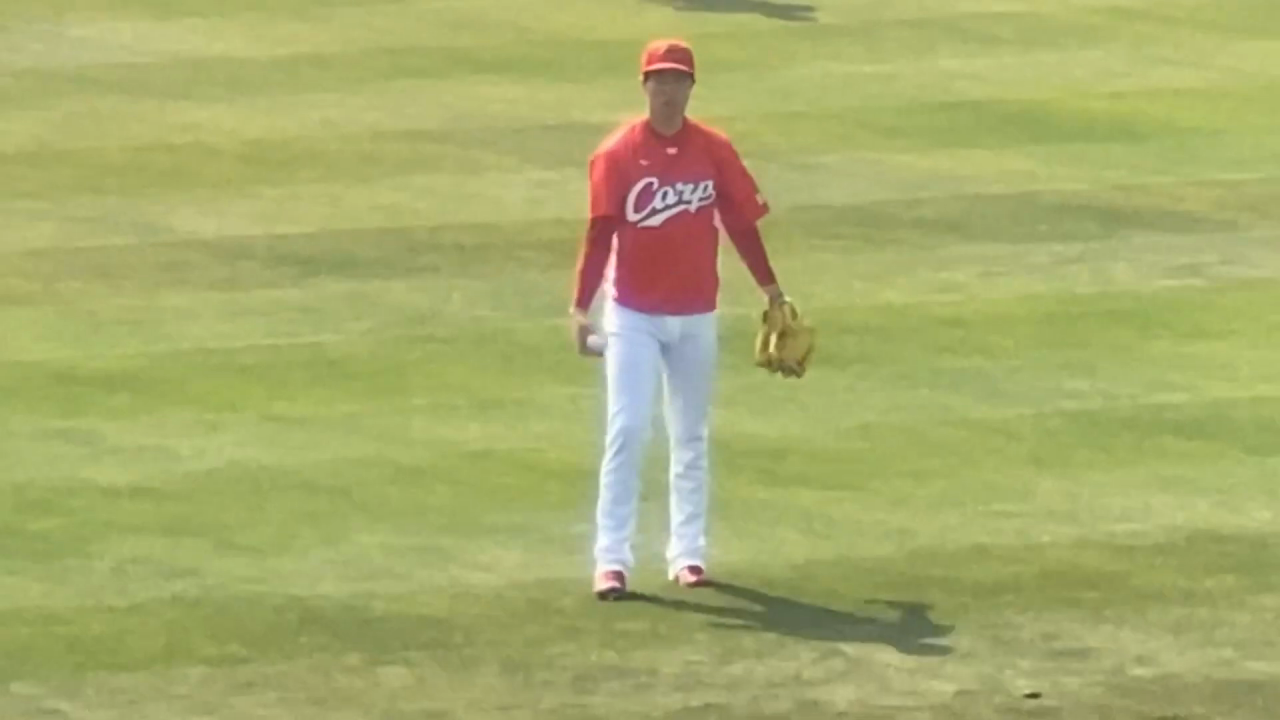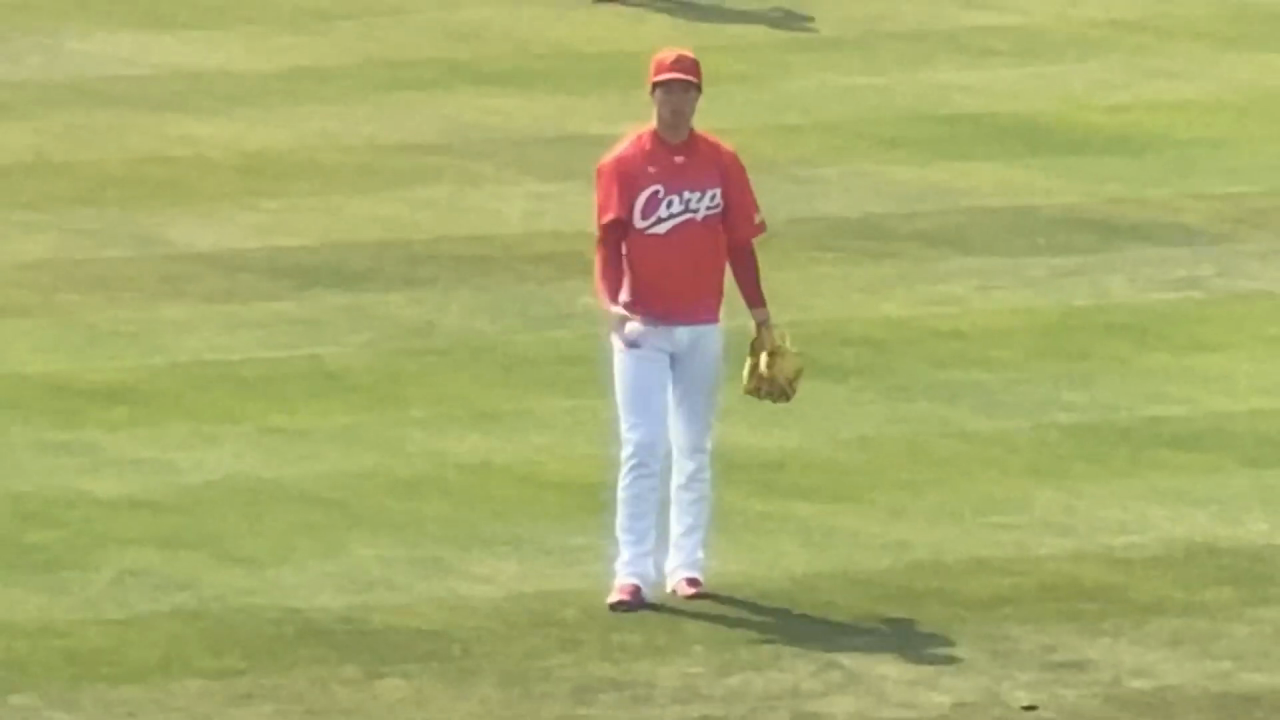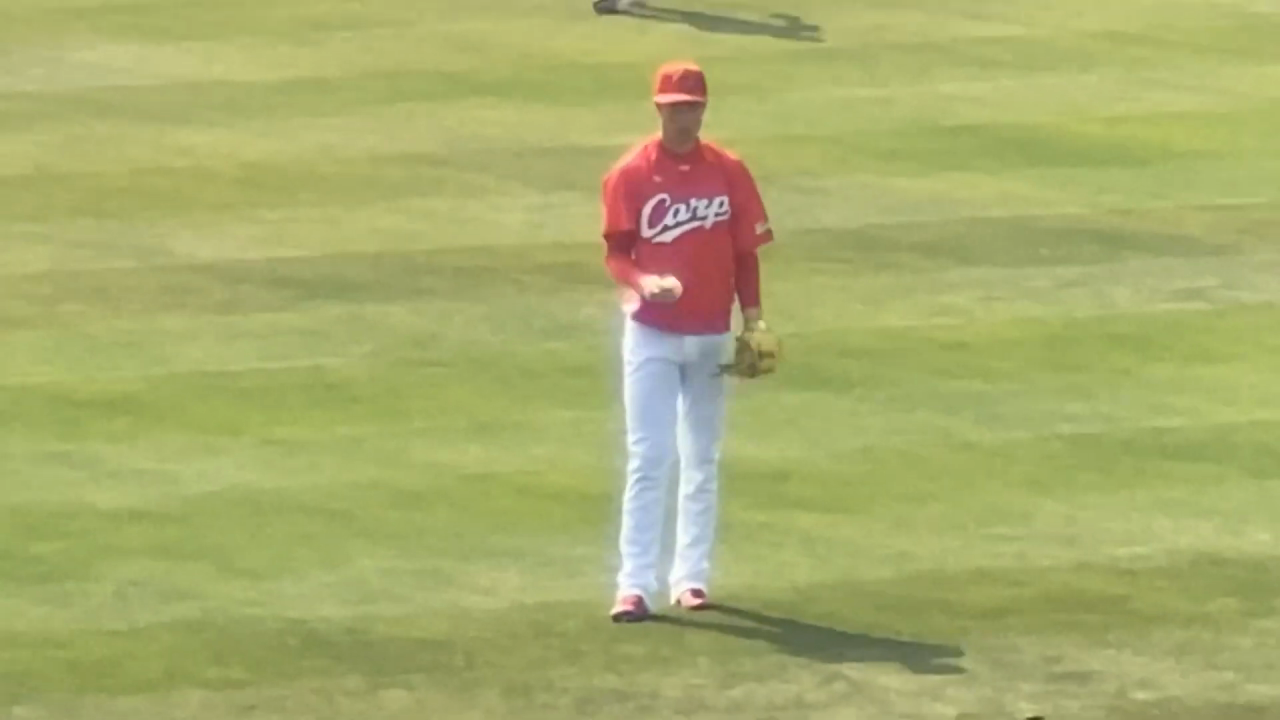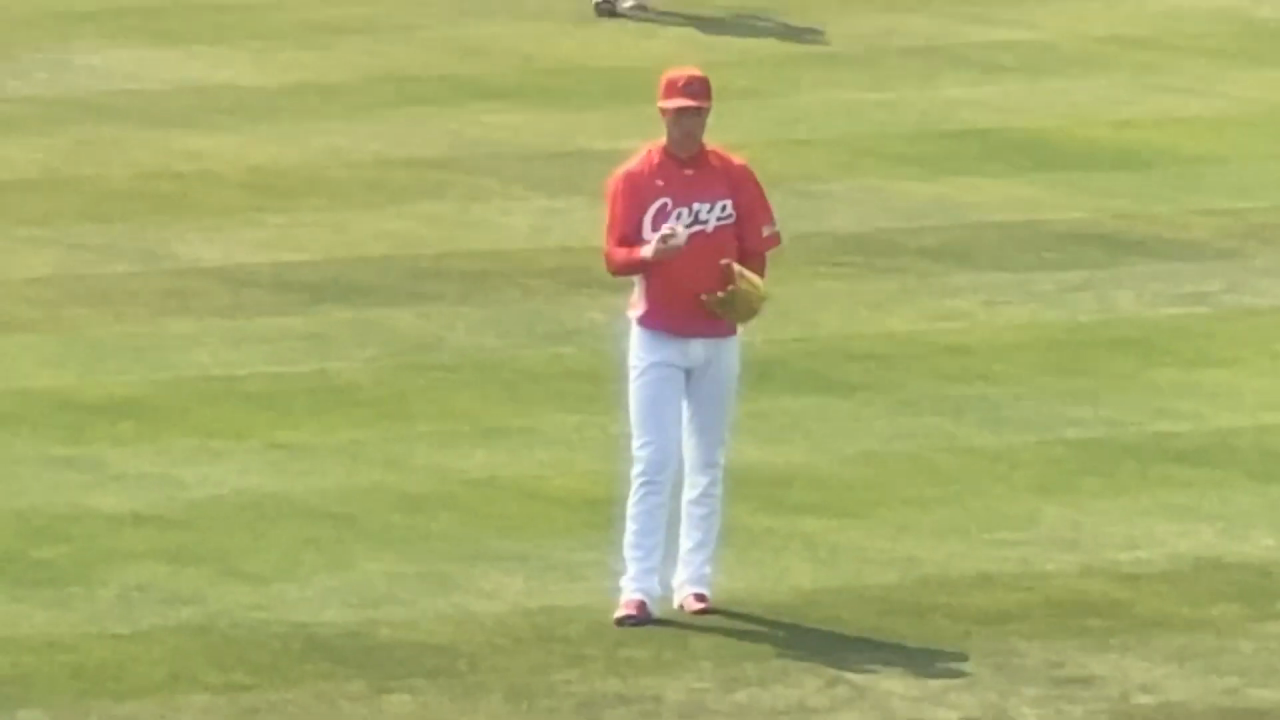
dt=0.2s
person 1, frame 1
left shoulder: (715, 149)
right shoulder: (615, 154)
left elbow: (742, 222)
right elbow: (599, 235)
left wrist: (771, 290)
right wrist: (580, 308)
left hip: (697, 315)
right hip: (633, 313)
left knee: (691, 439)
right knee: (626, 430)
left ankle: (688, 552)
right ankle: (611, 557)
person 1, frame 2
left shoulder: (721, 161)
right shoulder: (622, 163)
left elbow: (740, 242)
right elbow: (609, 243)
left wrist: (760, 315)
right wrist: (612, 304)
left hip: (702, 326)
right hip: (642, 326)
left knee: (693, 450)
right knee: (642, 447)
left ankle: (685, 565)
right ankle: (632, 571)
person 1, frame 3
left shoulder: (729, 170)
right shoulder: (629, 173)
left elbow: (745, 252)
right elbow: (616, 253)
left wrist: (752, 314)
right wrist: (641, 285)
left hip: (712, 335)
right hip: (651, 333)
left knee: (702, 460)
right knee: (649, 459)
left ankle: (690, 576)
right ankle: (635, 584)
person 1, frame 4
left shoulder: (735, 174)
right shoulder: (632, 177)
left elbow: (757, 251)
right elbow: (613, 257)
right wrist: (649, 252)
left hip: (718, 337)
right hip: (656, 338)
left knee: (707, 464)
right knee: (653, 463)
left ankle: (693, 581)
right ankle: (638, 587)
